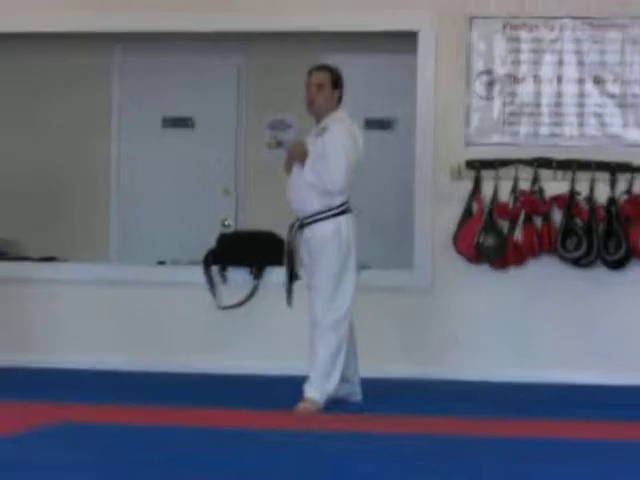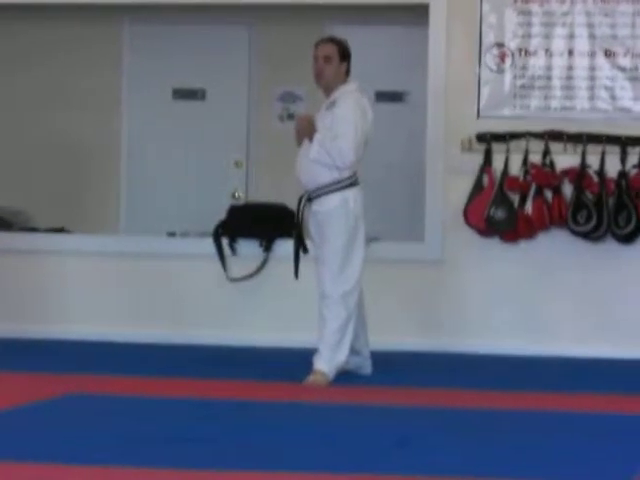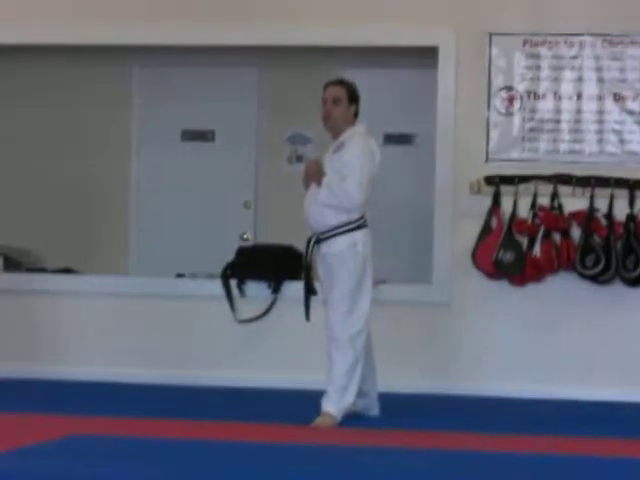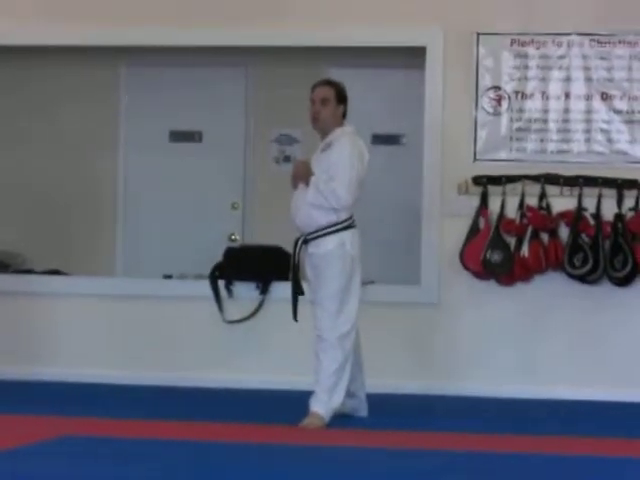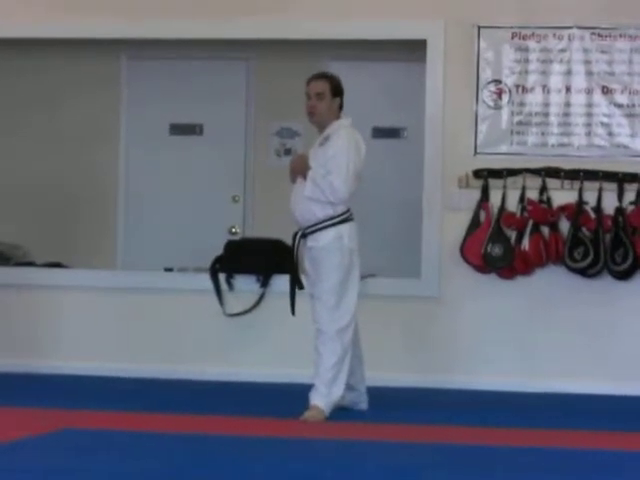
dt=1s
person 1, frame 1
left shoulder: (341, 129)
right shoulder: (322, 130)
left elbow: (336, 180)
left wrist: (305, 159)
right wrist: (295, 165)
left hip: (330, 229)
right hip: (315, 229)
left knee: (328, 311)
right knee: (335, 310)
left ankle: (317, 391)
right ankle: (346, 385)
person 1, frame 2
left shoulder: (351, 103)
right shoulder: (331, 105)
left elbow: (346, 156)
left wrist: (312, 134)
right wrist: (306, 137)
left hip: (338, 202)
right hip: (324, 202)
left knee: (336, 284)
right knee: (345, 282)
left ankle: (327, 364)
right ankle: (356, 357)
person 1, frame 3
left shoulder: (358, 145)
right shoulder: (338, 147)
left elbow: (352, 196)
left wrist: (320, 178)
right wrist: (312, 181)
left hip: (347, 244)
right hip: (332, 244)
left knee: (344, 327)
right knee: (353, 324)
left ankle: (334, 406)
right ankle: (364, 399)
person 1, frame 4
left shoulder: (347, 144)
right shoulder: (327, 147)
left elbow: (342, 197)
left wrist: (308, 178)
right wrist: (302, 181)
left hip: (335, 244)
right hip: (319, 244)
left knee: (332, 327)
right knee: (341, 325)
left ankle: (322, 406)
right ankle: (352, 400)
person 1, frame 5
left shoulder: (344, 138)
right shoulder: (325, 141)
left elbow: (339, 190)
left wrist: (306, 172)
right wrist: (301, 174)
left hip: (333, 238)
right hip: (318, 238)
left knee: (331, 320)
right knee: (341, 319)
left ankle: (323, 399)
right ankle: (352, 393)
